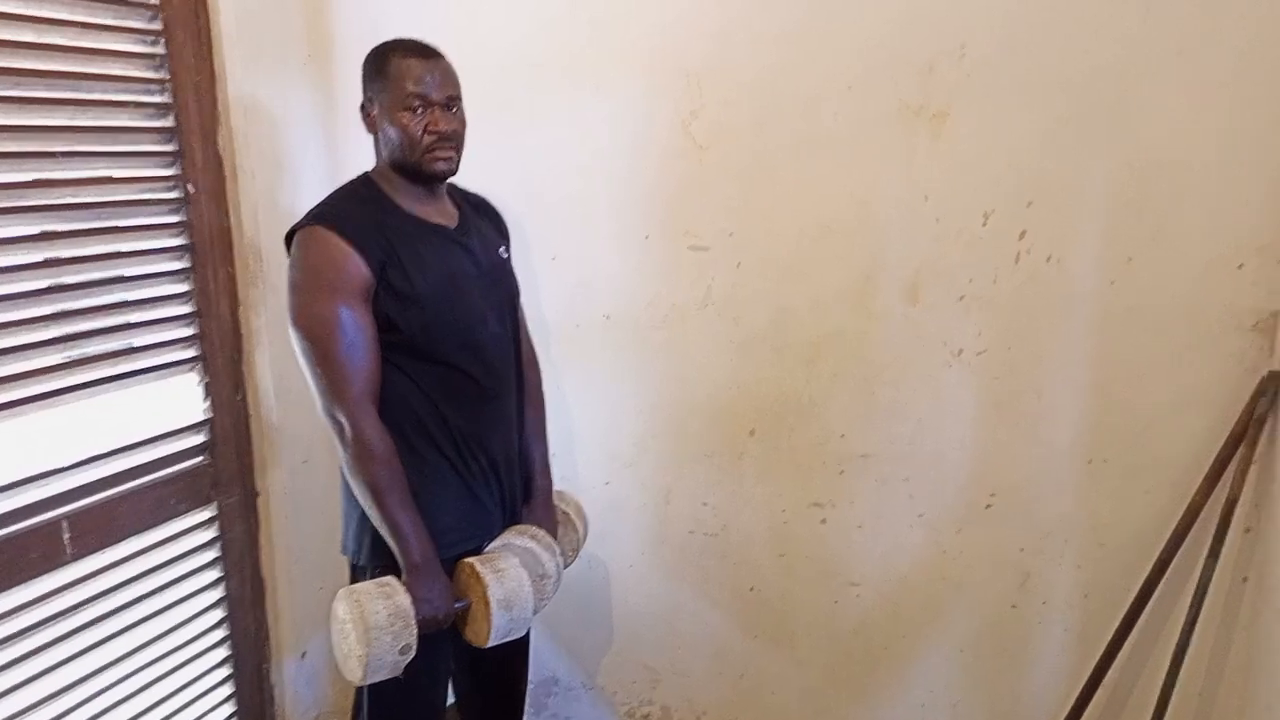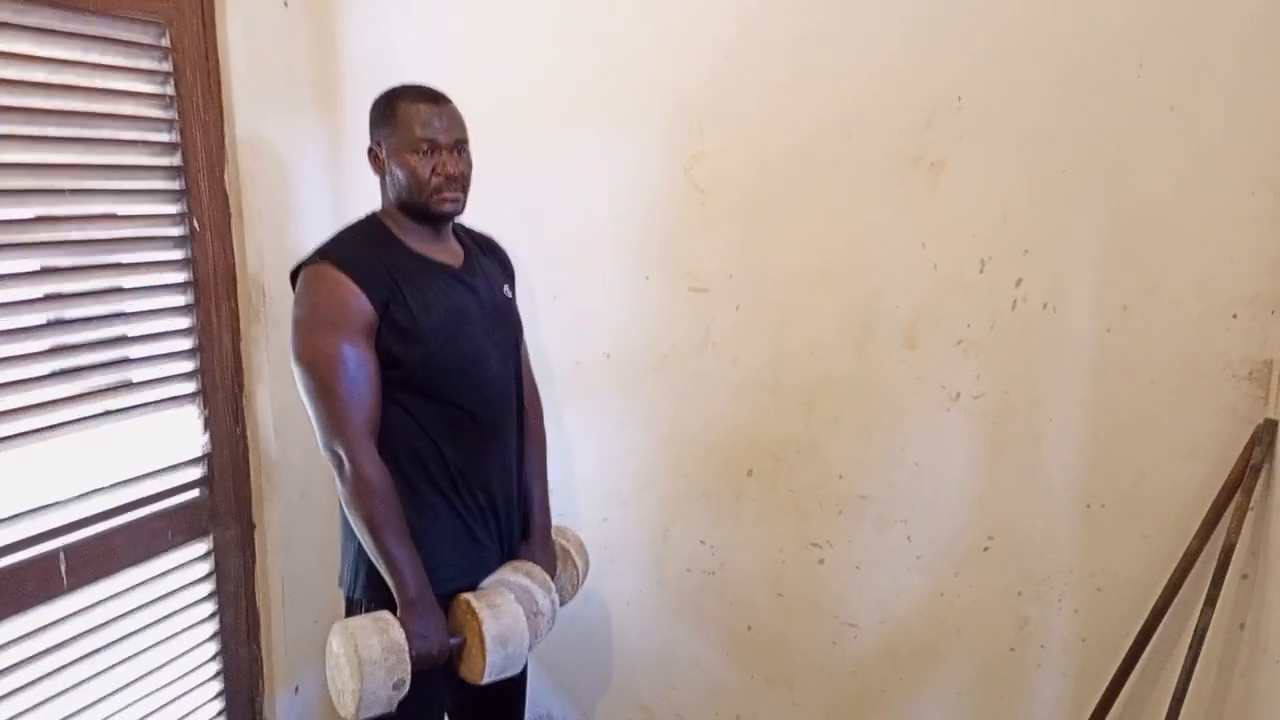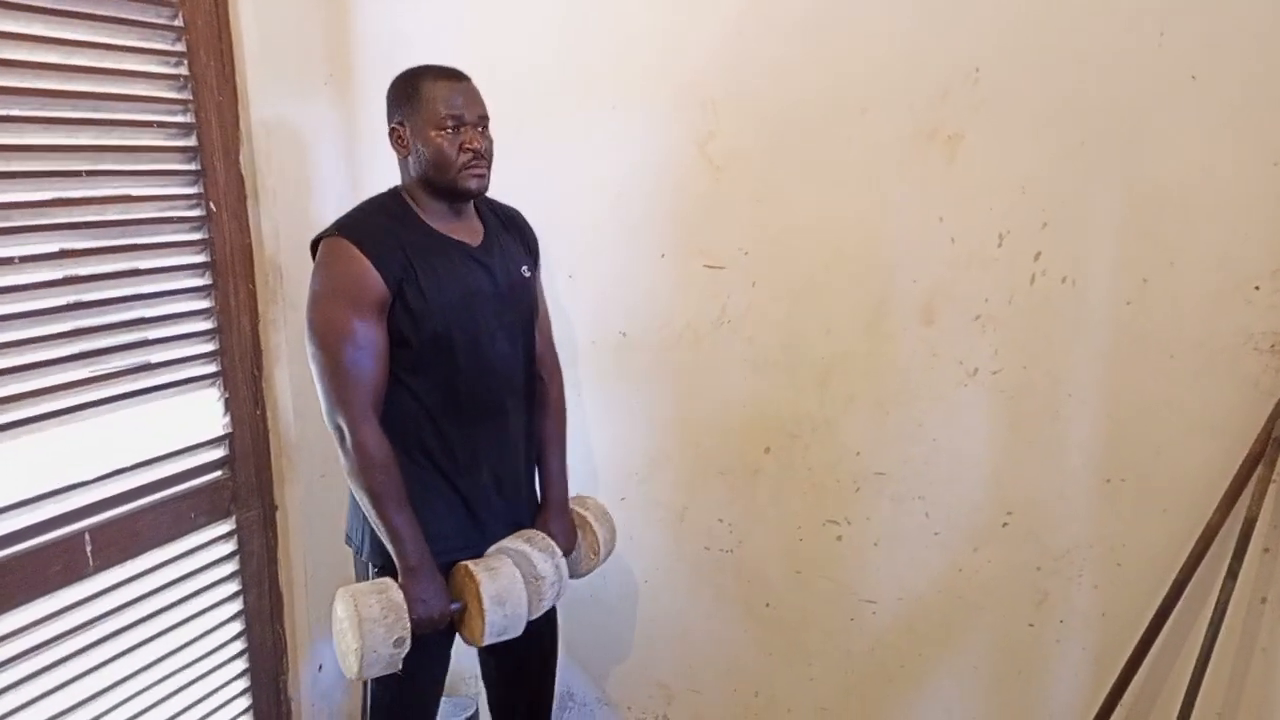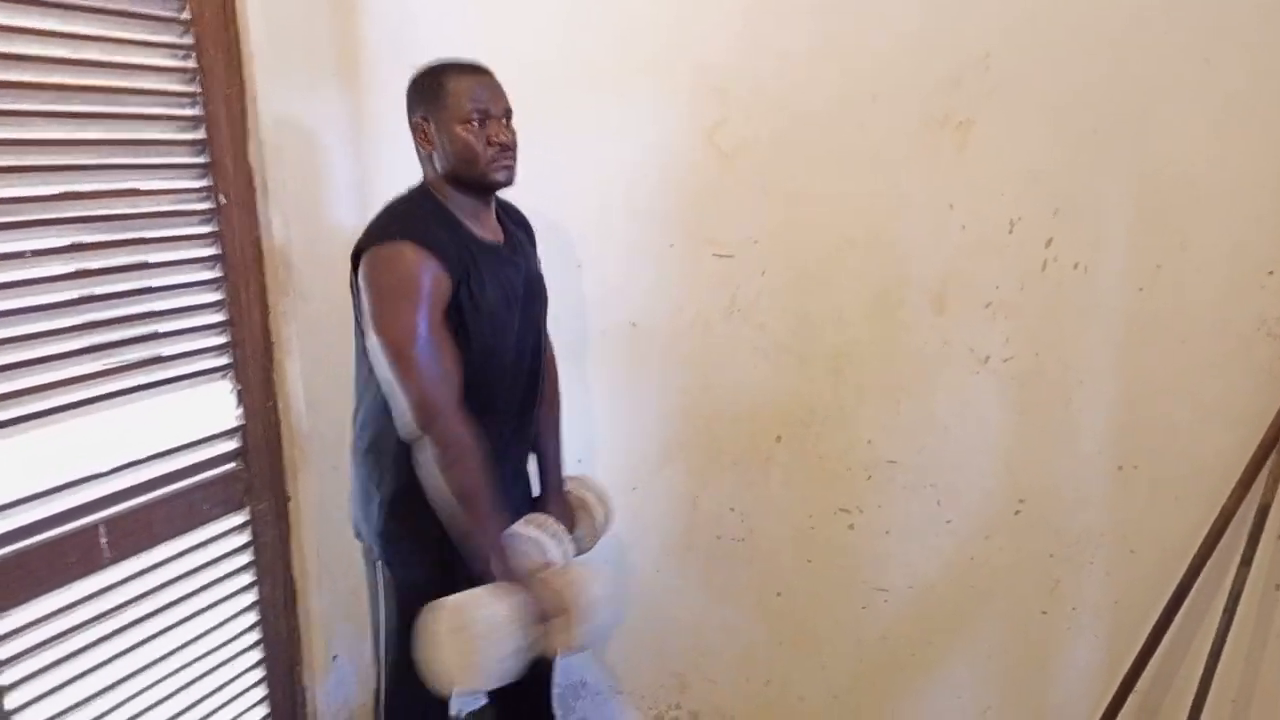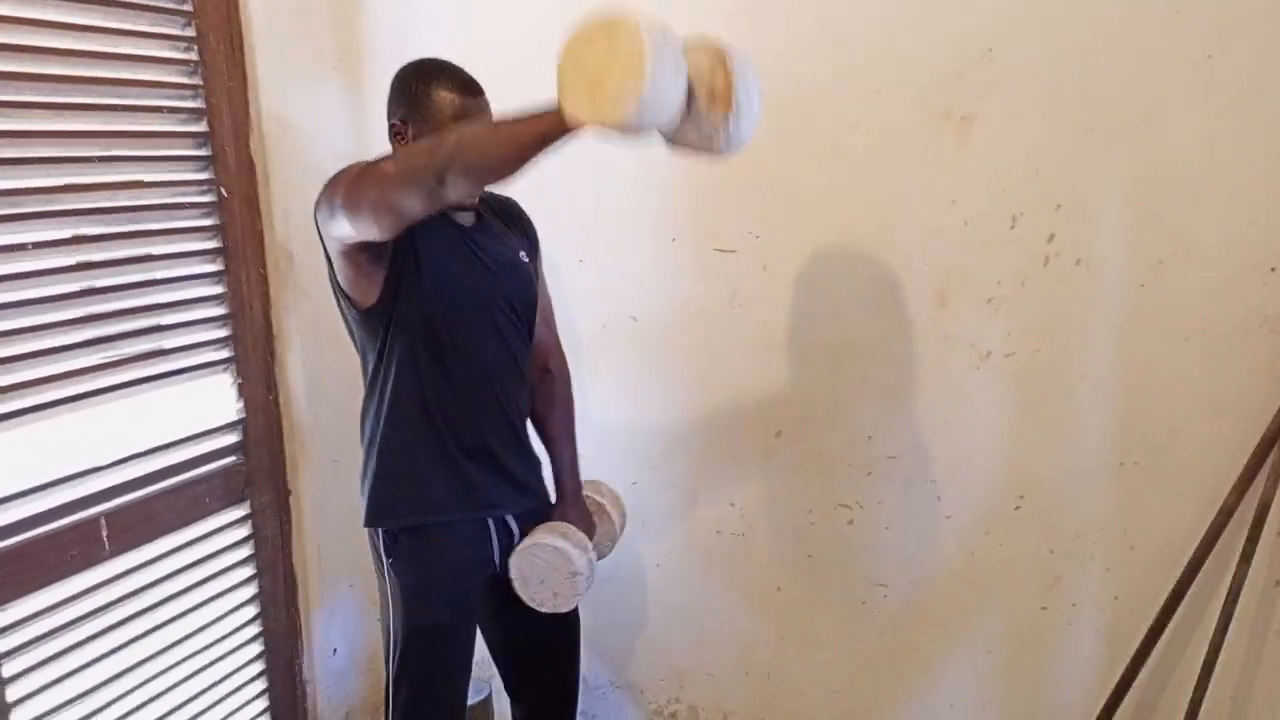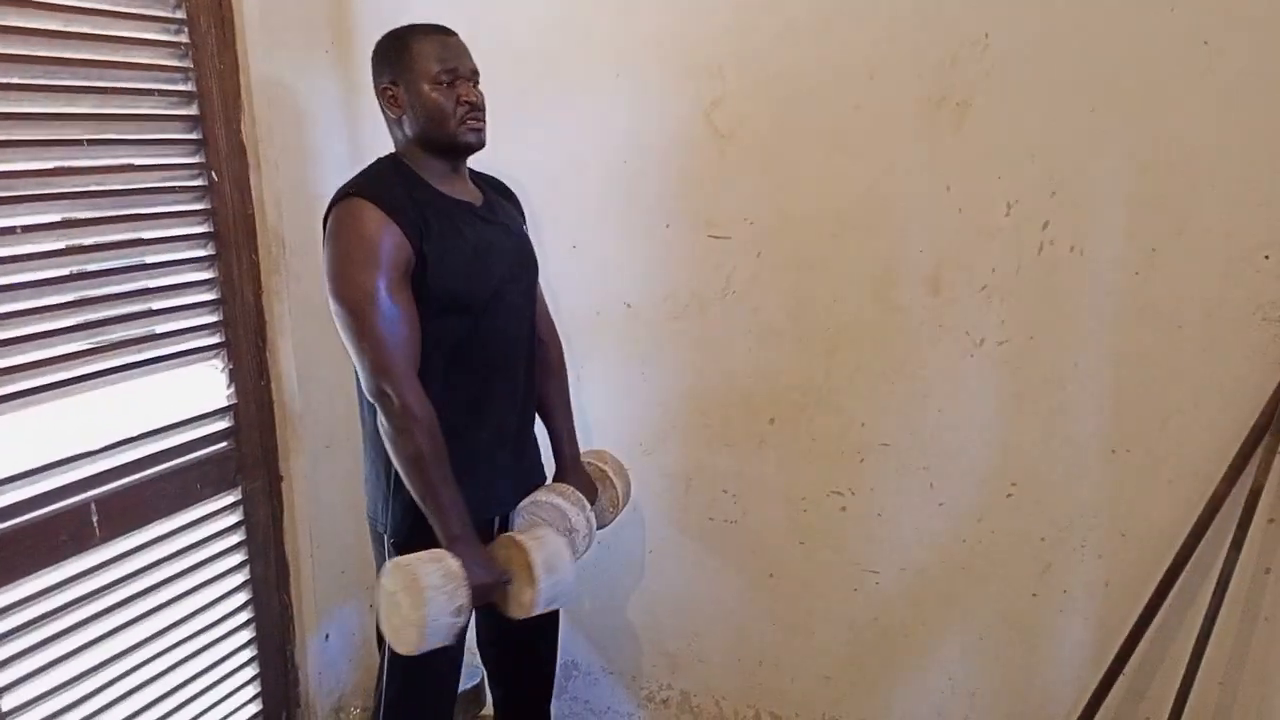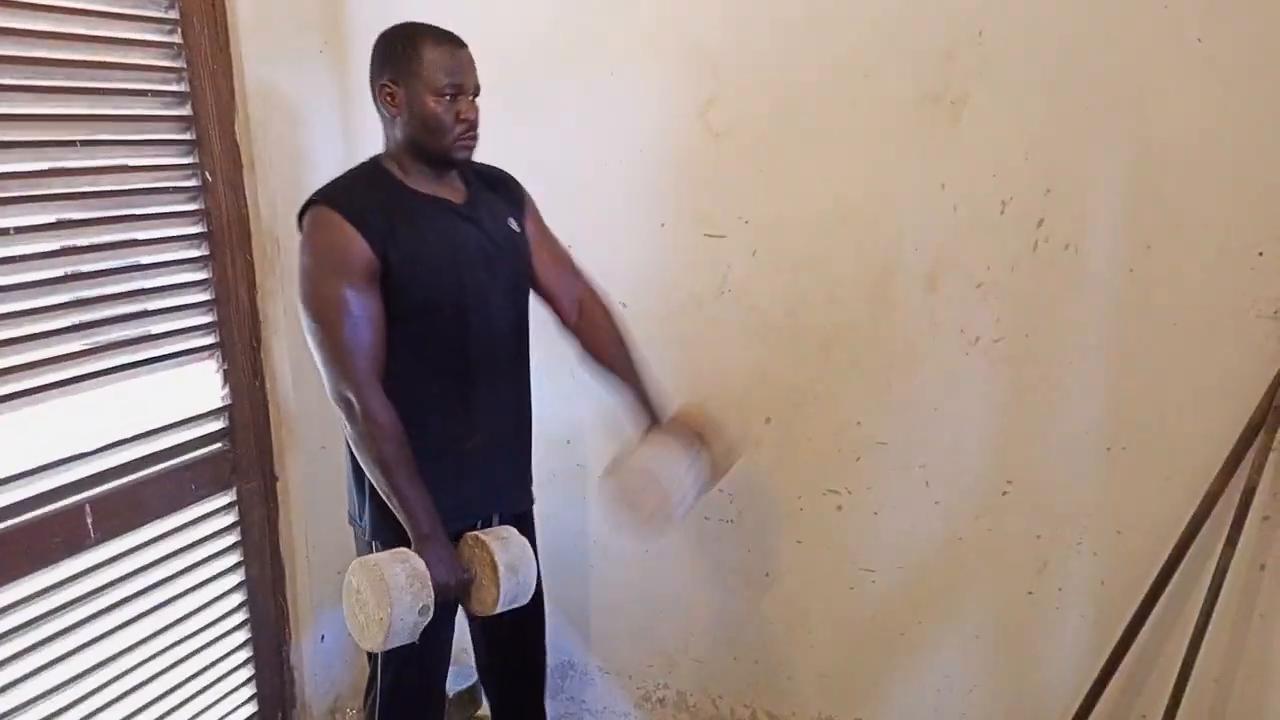
dt=0.7s
person 1, frame 1
left shoulder: (484, 218)
right shoulder: (335, 241)
right elbow: (353, 418)
left wrist: (540, 492)
right wrist: (417, 560)
left hip: (503, 517)
right hip: (408, 536)
person 1, frame 2
left shoulder: (490, 258)
right shoulder: (341, 280)
right elbow: (353, 453)
left wrist: (539, 532)
right wrist: (412, 596)
left hip: (500, 551)
right hip: (406, 568)
person 1, frame 3
left shoulder: (513, 231)
right shoulder: (358, 252)
right elbow: (355, 425)
left wrist: (556, 502)
right wrist: (414, 563)
left hip: (512, 517)
right hip: (414, 530)
person 1, frame 4
left shoulder: (513, 226)
right shoulder: (402, 255)
right elbow: (437, 427)
left wrist: (550, 493)
right wrist: (505, 576)
left hip: (501, 499)
right hip: (416, 516)
person 1, frame 5
left shoulder: (510, 222)
right shoulder: (355, 210)
left elbow: (546, 362)
right elbow: (447, 170)
left wrist: (570, 494)
left hip: (517, 499)
right hip: (424, 510)
person 1, frame 6
left shoulder: (499, 198)
right shoulder: (371, 217)
right elbow: (394, 393)
left wrist: (569, 460)
right wrist: (457, 538)
left hip: (516, 484)
right hip: (428, 503)
left knee: (529, 658)
person 1, frame 7
left shoulder: (501, 194)
right shoulder: (343, 222)
left elbow: (576, 301)
right elbow: (359, 397)
left wrist: (651, 409)
right wrist: (427, 536)
left hip: (504, 487)
right hip: (409, 506)
left knee: (519, 660)
